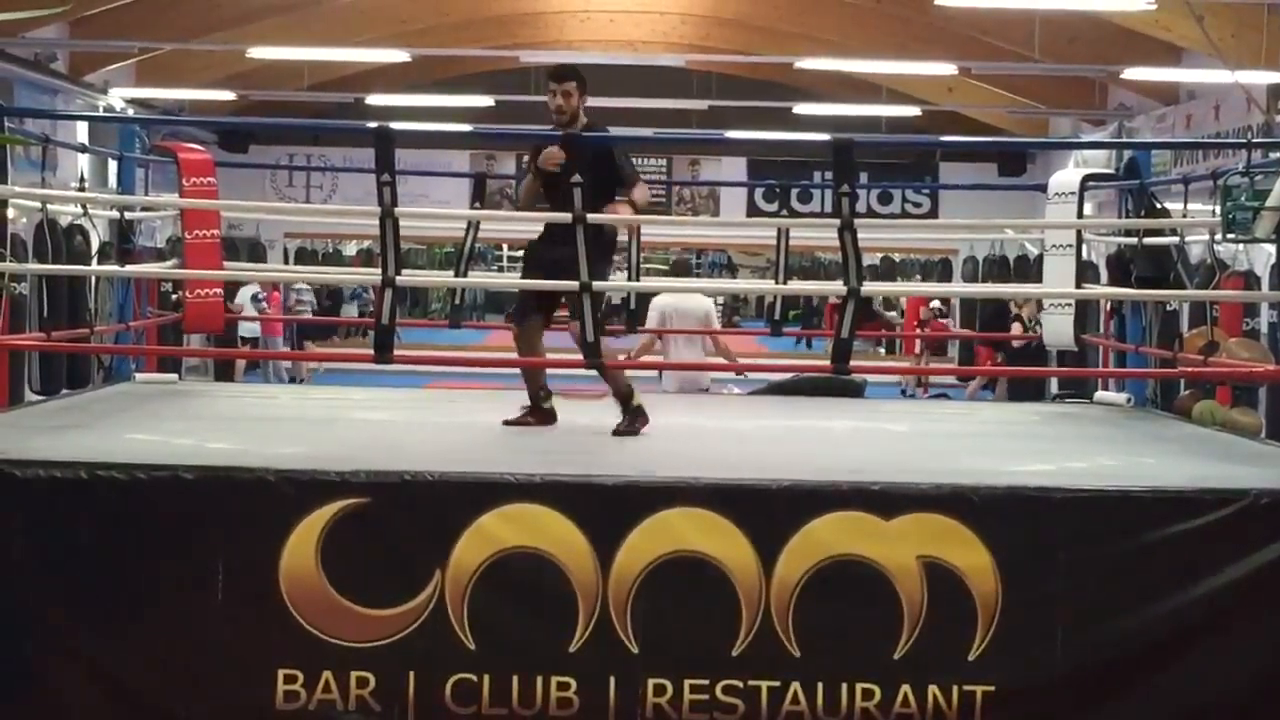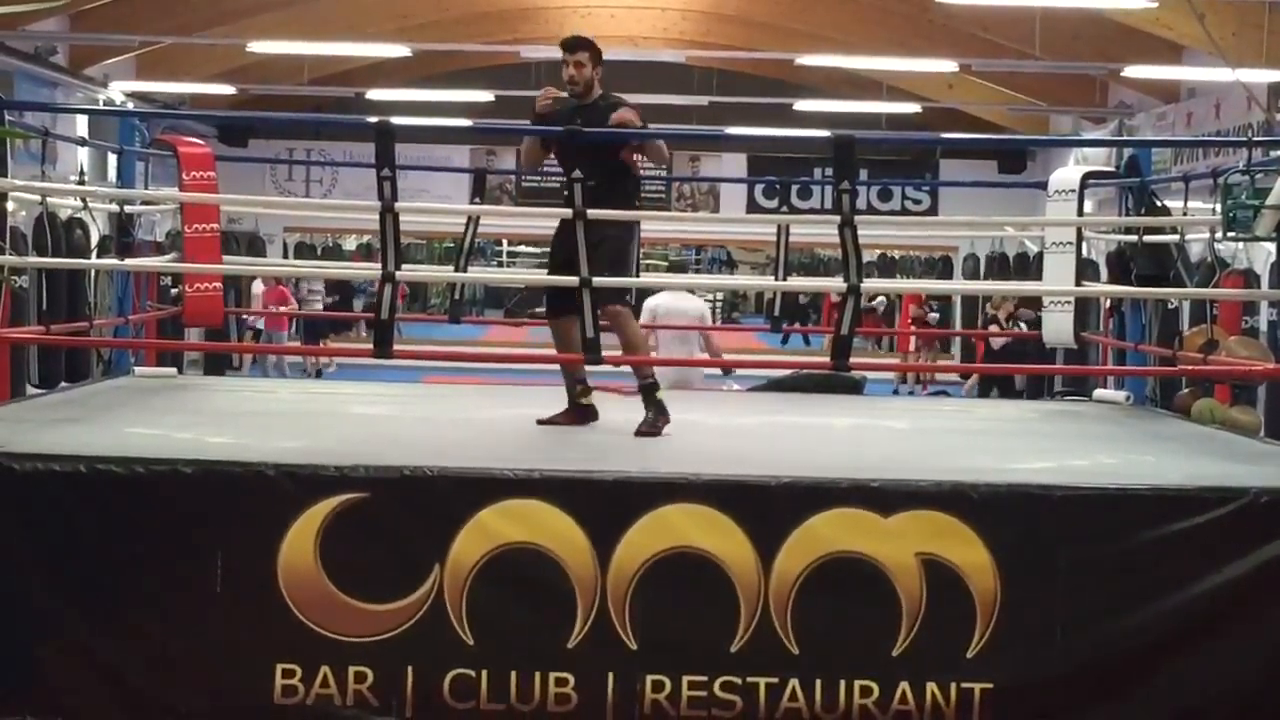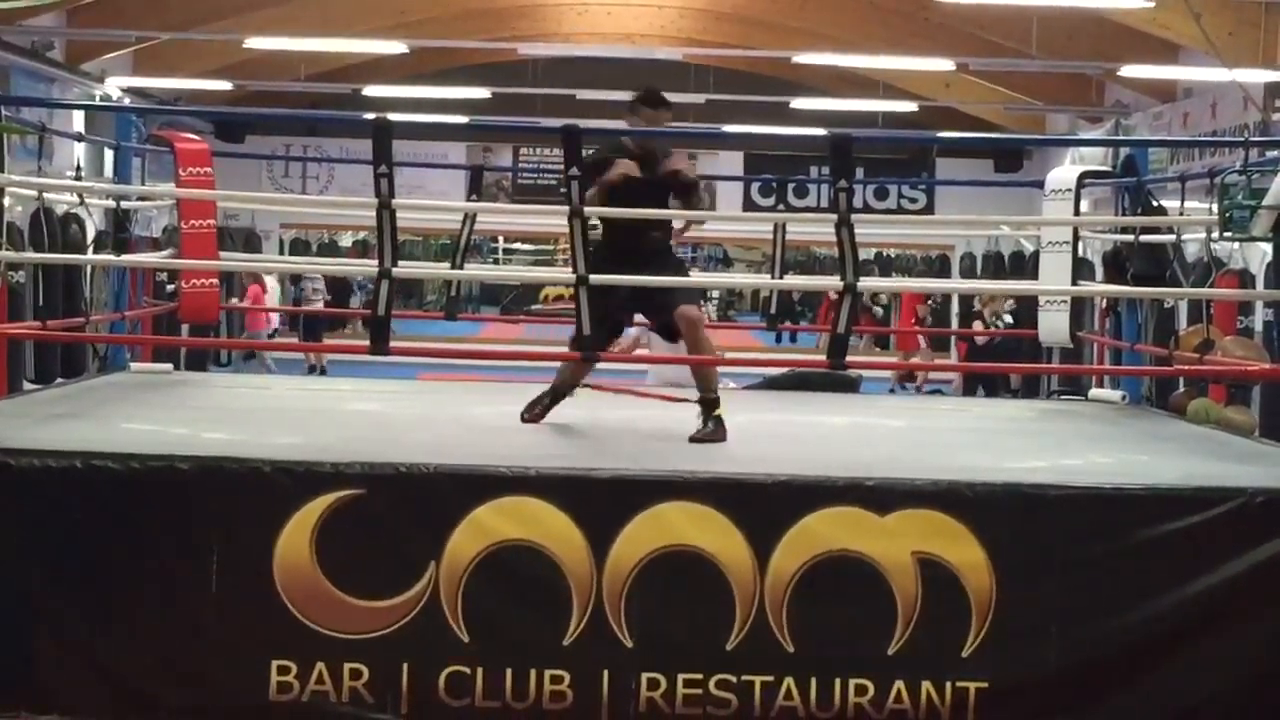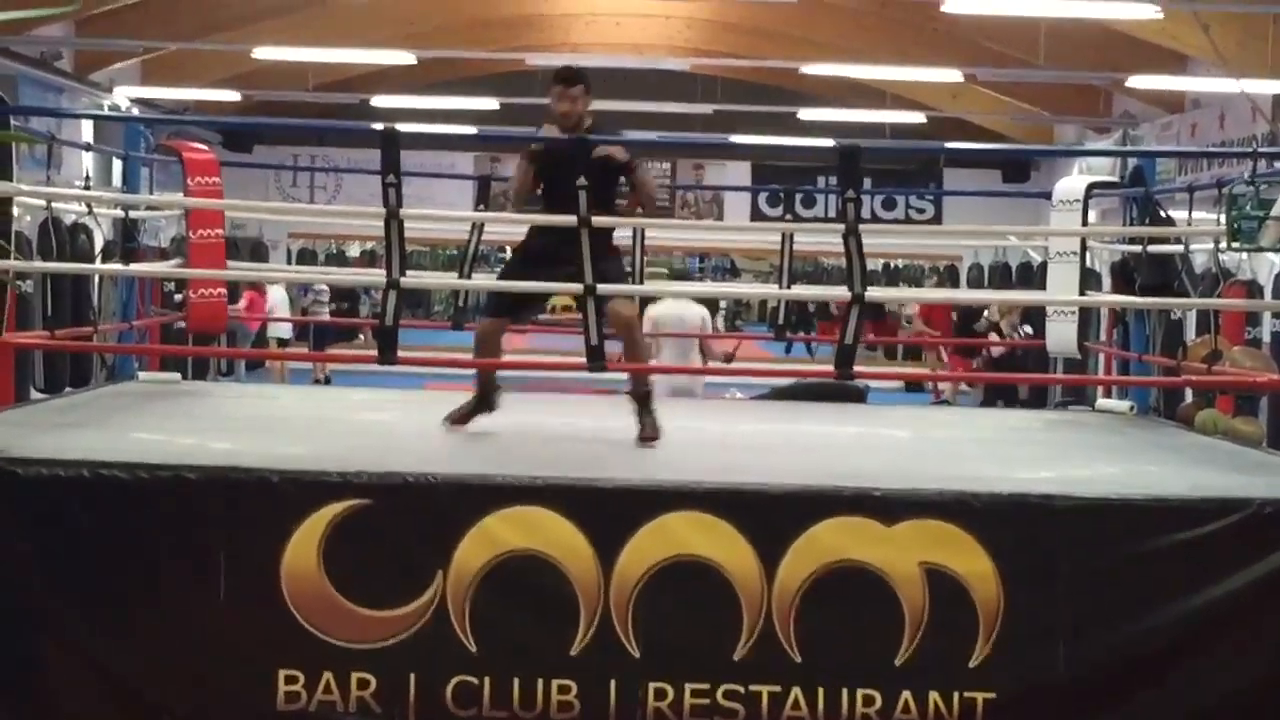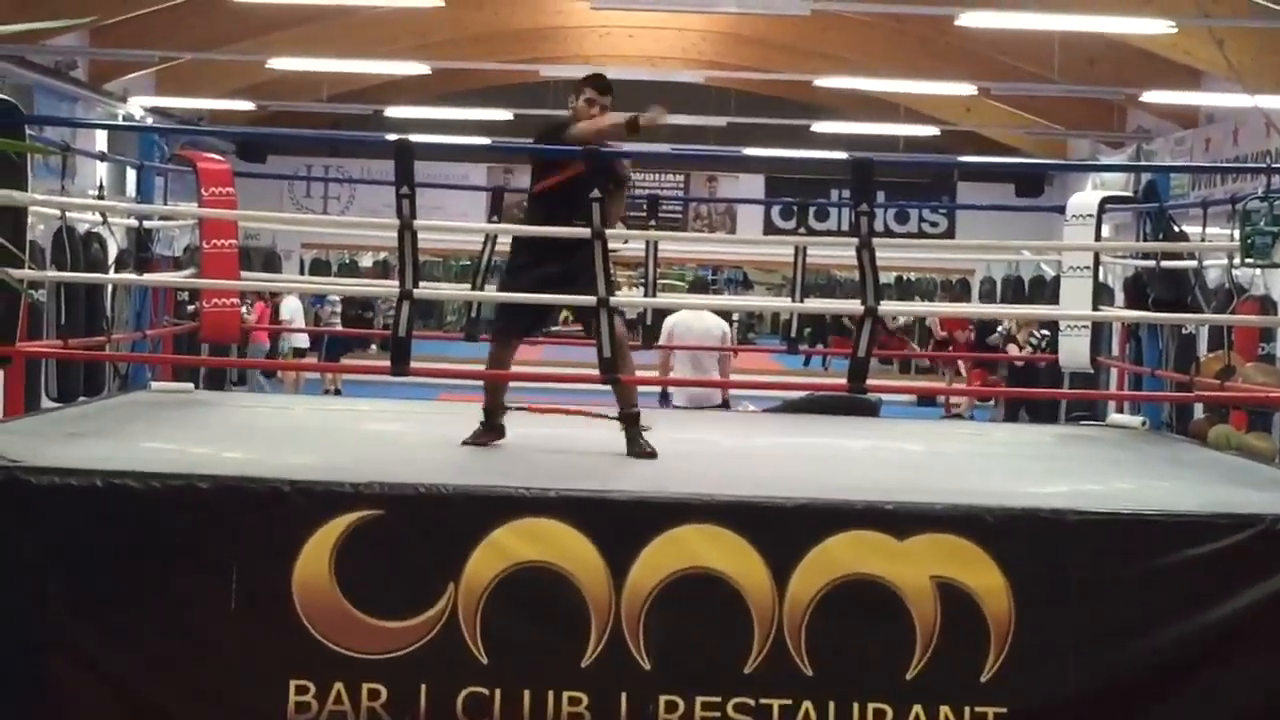
dt=0.4s
person 1, frame 1
left shoulder: (603, 141)
right shoulder: (544, 145)
left elbow: (640, 188)
right elbow: (525, 202)
left wrist: (627, 205)
right wrist: (538, 170)
left hip: (591, 246)
right hip: (551, 245)
left knee: (581, 330)
right knee: (525, 328)
left ankle: (631, 406)
right ankle: (541, 405)
person 1, frame 2
left shoulder: (617, 109)
right shoulder: (558, 114)
left elbow: (661, 157)
right elbow: (528, 164)
left wrist: (638, 128)
right wrist: (538, 118)
left hip: (614, 222)
right hip: (575, 222)
left knee: (614, 308)
right knee: (560, 319)
left ankle: (654, 403)
right ankle: (580, 403)
person 1, frame 3
left shoulder: (666, 160)
right shoulder: (604, 159)
left elbow: (695, 213)
left wrist: (688, 181)
right wrist: (605, 183)
left hip: (659, 260)
right hip: (612, 262)
left knee: (689, 318)
right knee: (583, 355)
left ankle: (712, 413)
right ankle: (556, 391)
person 1, frame 4
left shoulder: (610, 143)
right shoulder: (544, 140)
left elbow: (650, 202)
right elbow: (517, 198)
left wrist: (628, 164)
right wrist: (535, 153)
left hip: (594, 246)
right hip: (544, 244)
left knee: (624, 316)
right knee: (488, 327)
left ankle: (644, 406)
right ankle: (484, 395)
person 1, frame 5
left shoulder: (603, 155)
right shoulder: (554, 135)
left elbow: (610, 219)
right elbow: (583, 132)
left wrist: (619, 184)
right wrist: (634, 122)
left hip: (583, 256)
right hip: (535, 255)
left knee: (616, 334)
right knee: (502, 342)
left ankle: (632, 429)
right ankle: (491, 422)
